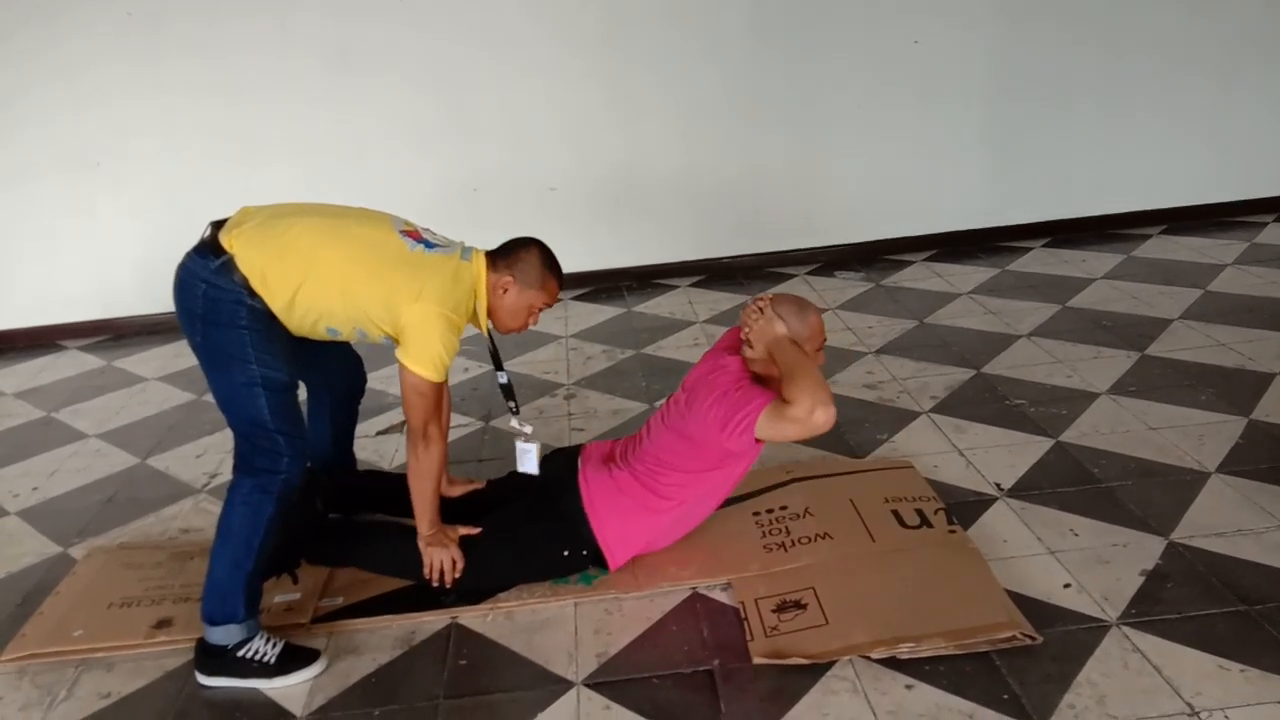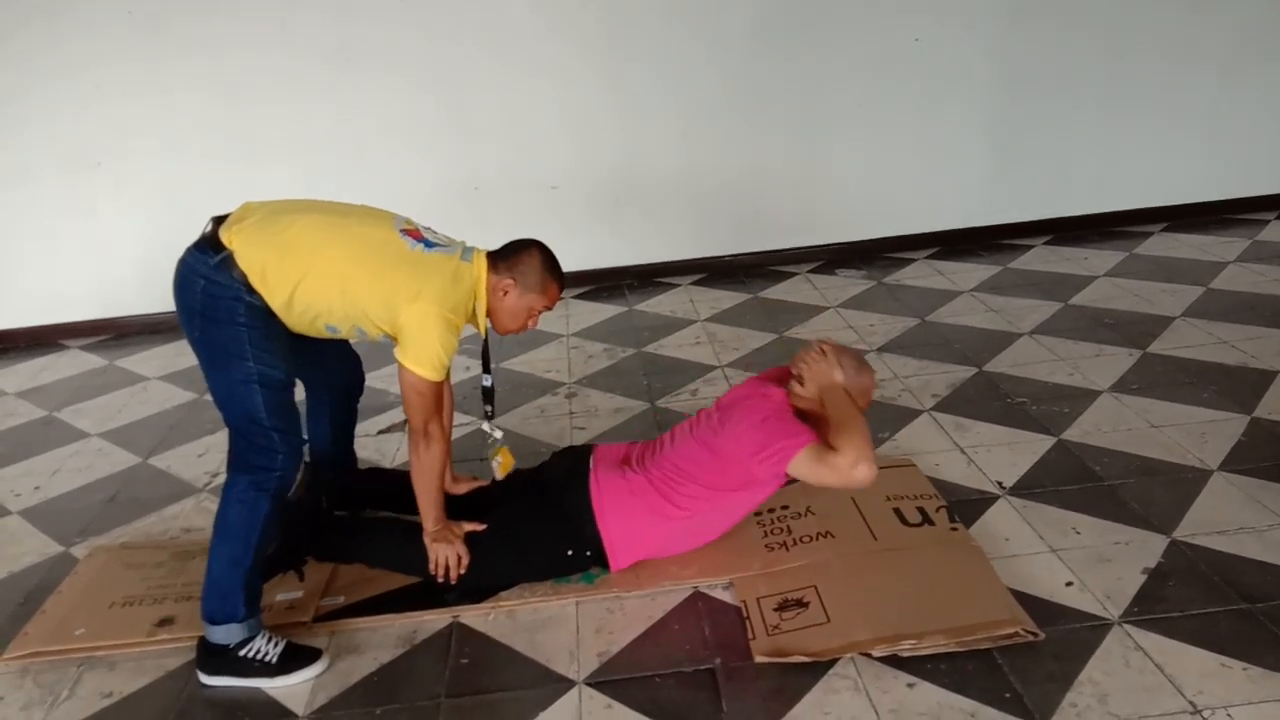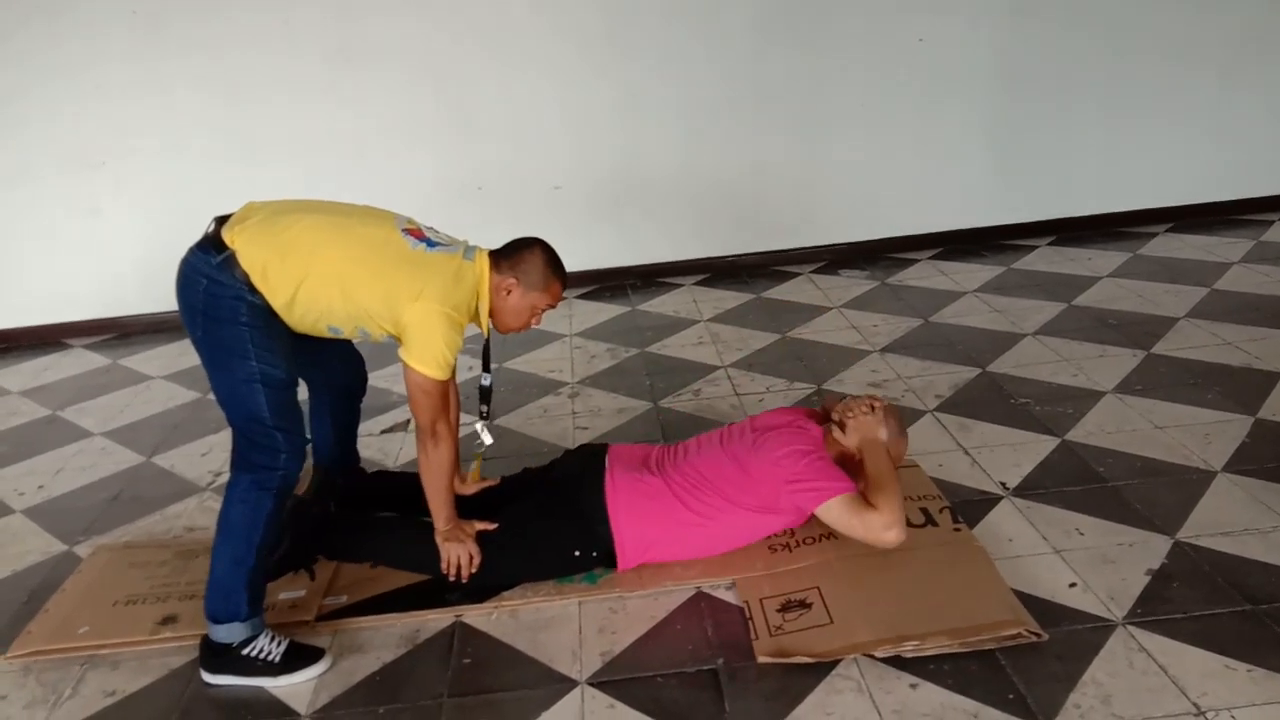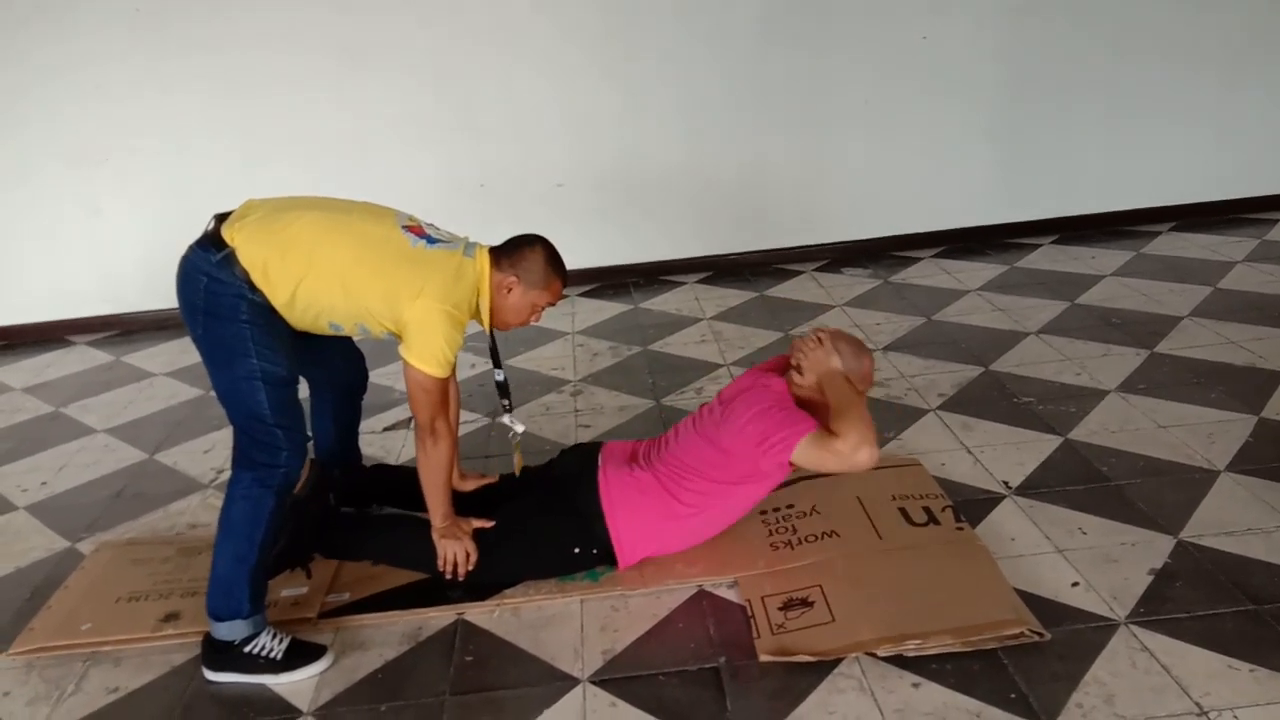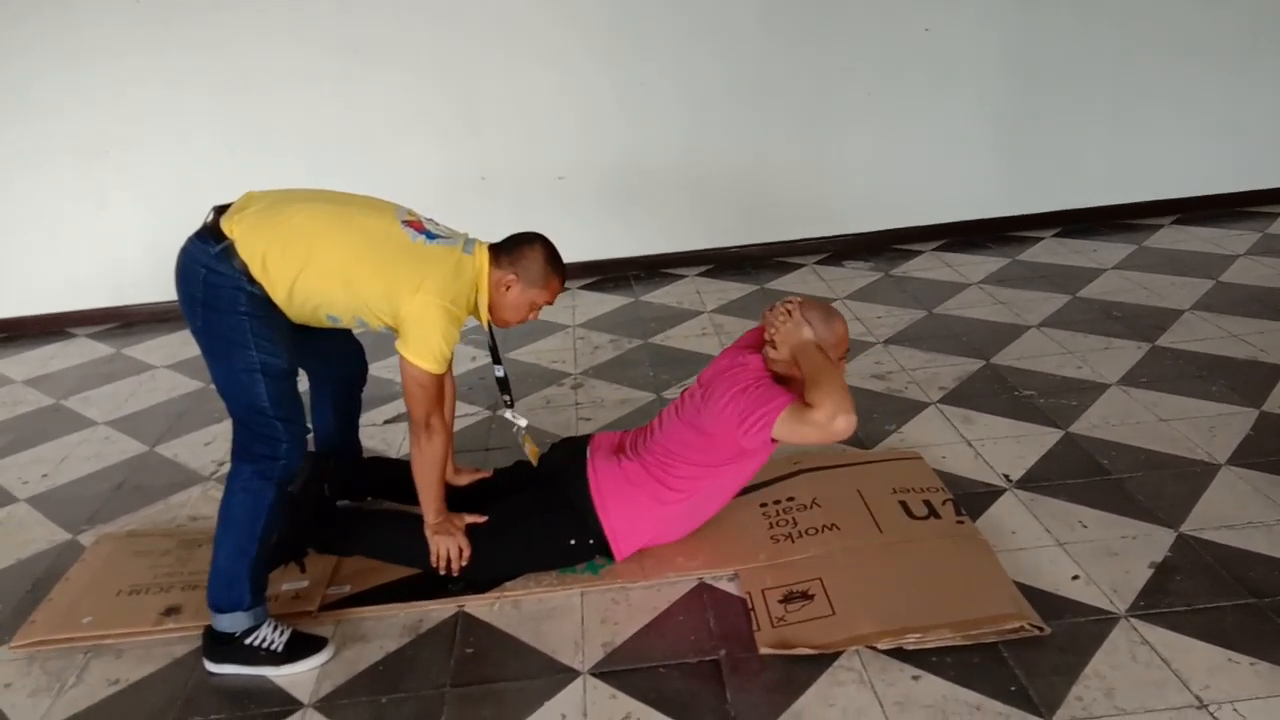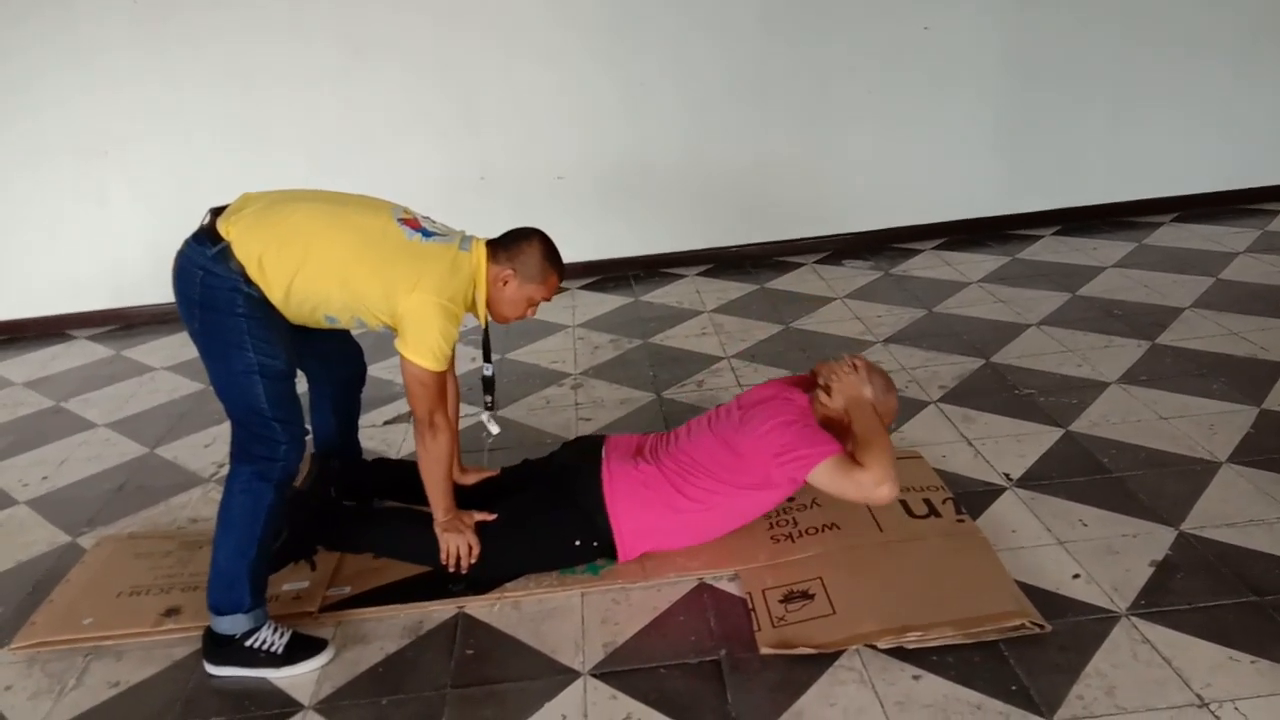
dt=0.3s
person 1, frame 1
left shoulder: (732, 352)
right shoulder: (738, 400)
left elbow: (756, 333)
right elbow: (818, 413)
right wrist: (780, 341)
left hip: (577, 473)
right hip: (580, 530)
left knee: (452, 509)
left ankle: (322, 497)
right ankle: (303, 537)
person 1, frame 2
left shoulder: (768, 388)
right shoulder: (775, 429)
left elbow: (797, 375)
right elbow: (857, 468)
right wrist: (832, 393)
left hip: (586, 474)
right hip: (585, 528)
left knee: (456, 506)
left ankle: (327, 495)
right ankle: (307, 532)
person 1, frame 3
left shoulder: (798, 422)
right shoulder: (804, 463)
left elbow: (832, 413)
right elbow: (887, 527)
left wrist: (846, 418)
right wrist: (875, 446)
left hip: (599, 473)
right hip: (596, 531)
left knee: (467, 507)
left ankle: (338, 497)
right ankle: (319, 531)
person 1, frame 4
left shoulder: (772, 378)
right shoulder: (776, 418)
left elbow: (801, 359)
right elbow: (858, 452)
right wrist: (831, 374)
left hip: (595, 473)
right hip: (597, 529)
left knee: (470, 502)
left ankle: (339, 490)
right ankle: (314, 529)
person 1, frame 5
left shoulder: (752, 351)
right shoulder: (755, 396)
right elbow: (837, 420)
right wrist: (806, 346)
left hip: (586, 464)
right hip: (589, 520)
left knee: (460, 496)
left ankle: (333, 481)
right ankle: (307, 524)
person 1, frame 6
left shoulder: (789, 392)
right shoulder: (795, 433)
left elbow: (818, 378)
right elbow: (878, 484)
right wrist: (860, 406)
left hip: (596, 465)
right hip: (595, 518)
left knee: (469, 498)
left ankle: (339, 483)
right ankle: (317, 522)
person 2, frame 1
left shoulder: (456, 270)
right shoulder: (438, 306)
left elbow: (435, 389)
right elbow: (424, 433)
left wrist: (441, 482)
right wrist: (429, 532)
left hip: (249, 262)
right hip: (225, 291)
left knee: (340, 379)
right knee: (277, 459)
right ankle: (227, 639)
person 2, frame 2
left shoulder: (457, 268)
right shoulder: (436, 307)
left elbow: (437, 386)
right elbow: (425, 430)
left wrist: (445, 479)
right wrist: (435, 528)
left hip: (252, 256)
right hip: (224, 286)
left knee: (339, 378)
right knee: (270, 457)
right ankle: (228, 638)
person 2, frame 3
left shoulder: (459, 269)
right shoulder: (440, 306)
left elbow: (443, 388)
right elbow: (433, 429)
left wrist: (454, 480)
right wrist: (446, 526)
left hip: (254, 258)
right hip: (226, 287)
left knee: (341, 378)
right knee: (274, 456)
right ankle: (231, 637)
person 2, frame 4
left shoulder: (461, 265)
right shoulder: (441, 304)
left elbow: (443, 384)
right elbow: (432, 427)
left wrist: (453, 476)
right wrist: (443, 523)
left hip: (254, 251)
right hip: (226, 285)
left knee: (342, 375)
right knee: (275, 454)
right ankle: (233, 635)
person 2, frame 5
left shoulder: (459, 261)
right shoulder: (439, 300)
left elbow: (440, 376)
right elbow: (426, 422)
left wrist: (448, 469)
right wrist: (435, 520)
left hip: (254, 246)
right hip: (226, 276)
left knee: (342, 369)
right knee: (276, 447)
right ankle: (234, 627)
person 2, frame 6
left shoulder: (457, 258)
right shoulder: (435, 297)
left elbow: (442, 377)
right elbow: (431, 421)
left wrist: (454, 469)
right wrist: (445, 518)
left hip: (254, 246)
right hip: (222, 278)
left knee: (341, 370)
right knee: (273, 449)
right ankle: (234, 629)
